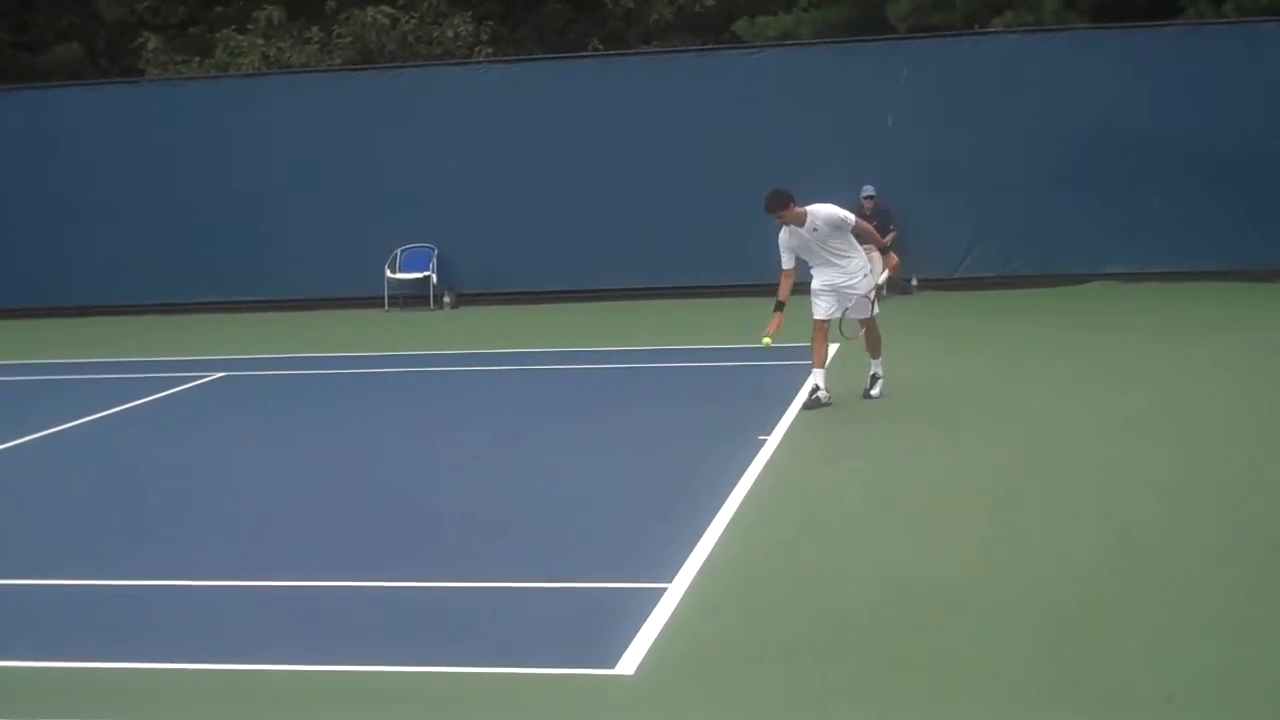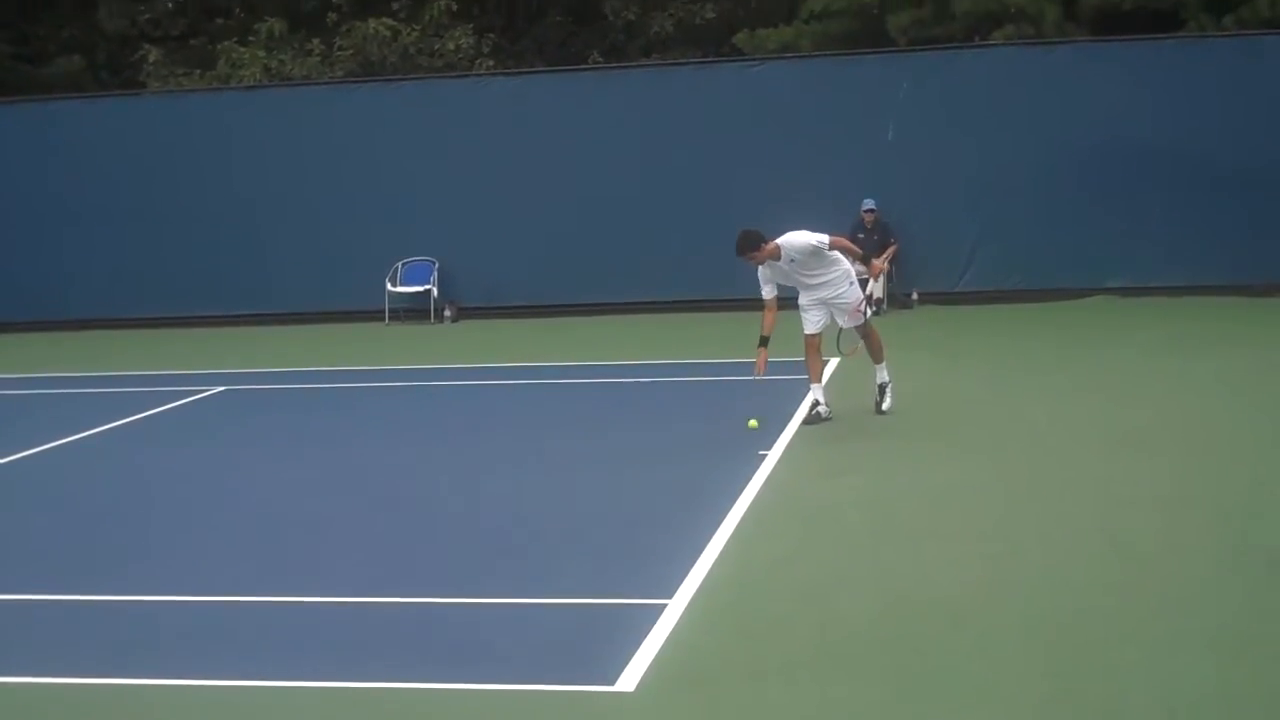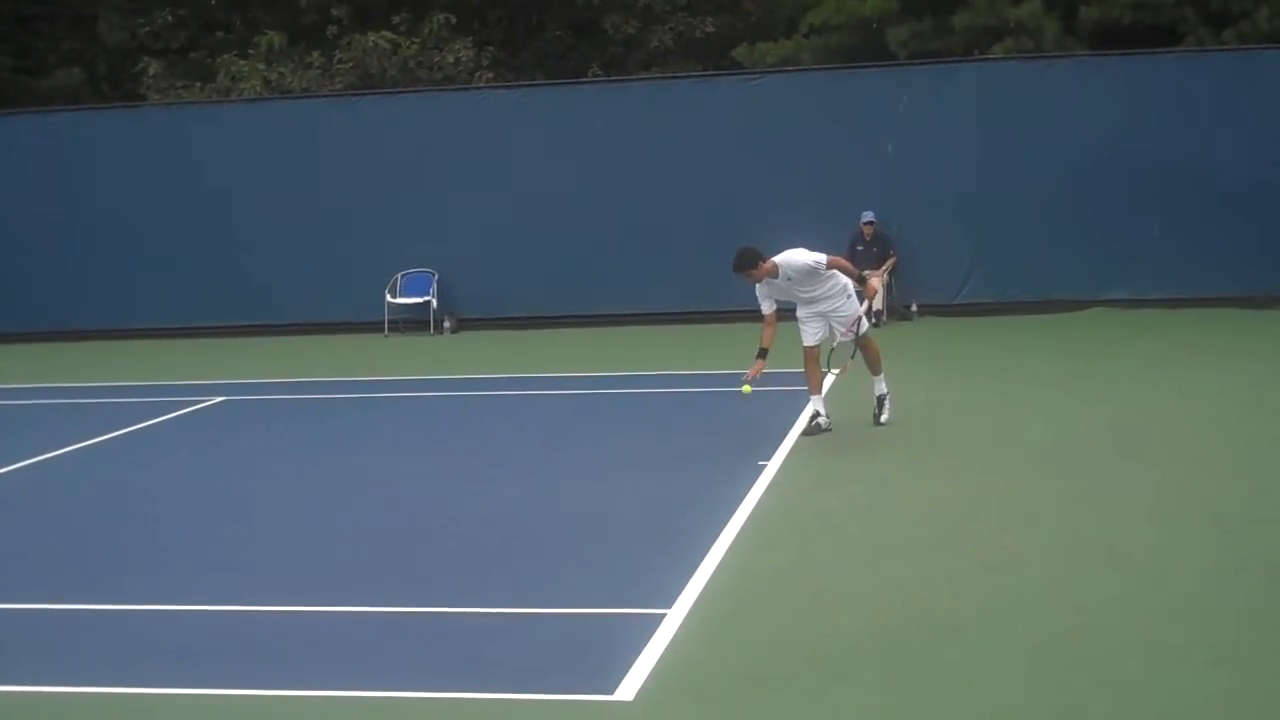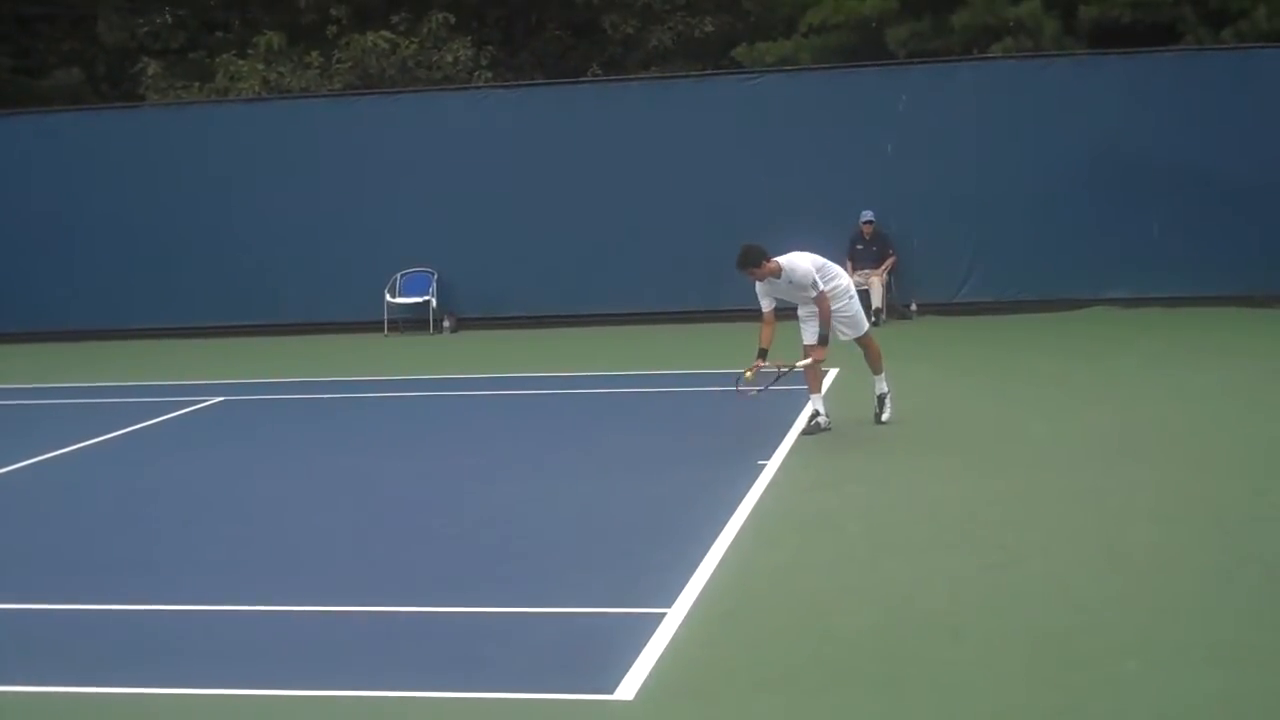
dt=0.5s
person 1, frame 1
left shoulder: (826, 213)
right shoulder: (785, 237)
left elbow: (863, 227)
right elbow: (788, 275)
right wrist: (778, 310)
left hip: (854, 271)
right hip: (823, 278)
left knee: (868, 323)
right knee: (819, 328)
left ankle: (876, 374)
right ankle: (820, 388)
person 1, frame 2
left shoulder: (797, 242)
right shoulder: (765, 272)
left elbow: (839, 242)
right elbow: (770, 309)
right wrist: (763, 347)
left hip: (840, 281)
right hip: (811, 294)
left knee: (865, 330)
right knee: (811, 343)
left ankle: (883, 381)
right ankle: (820, 404)
person 1, frame 3
left shoulder: (795, 260)
right shoulder: (763, 288)
left elbow: (837, 262)
right elbow: (769, 324)
left wrist: (864, 283)
right wrist: (760, 359)
left hip: (838, 294)
right hip: (809, 307)
left knee: (863, 341)
right knee: (810, 355)
left ankle: (881, 393)
right ankle: (820, 415)
person 1, frame 4
left shoulder: (798, 267)
right shoulder: (763, 286)
left elbow: (824, 306)
right elbow: (768, 323)
left wrist: (822, 345)
right wrist: (761, 358)
left hip: (838, 292)
right hip: (809, 304)
left knee: (864, 341)
right knee: (810, 355)
left ankle: (882, 392)
right ankle: (820, 415)
